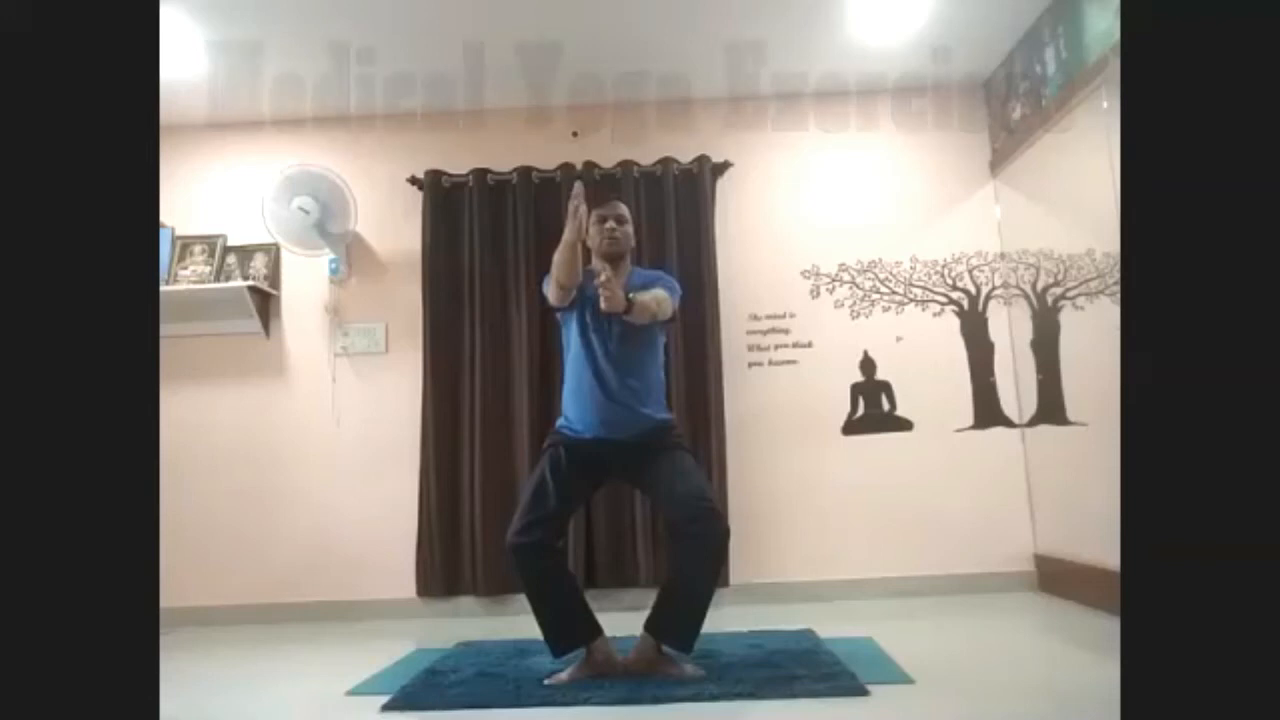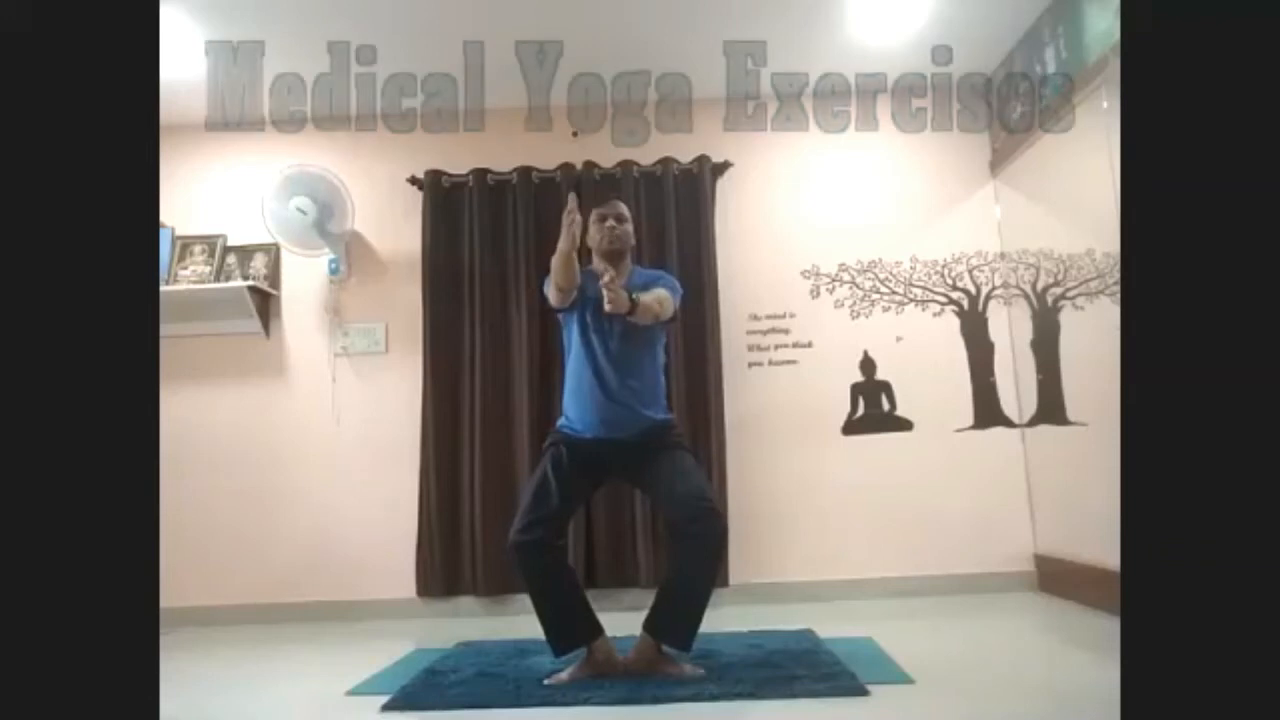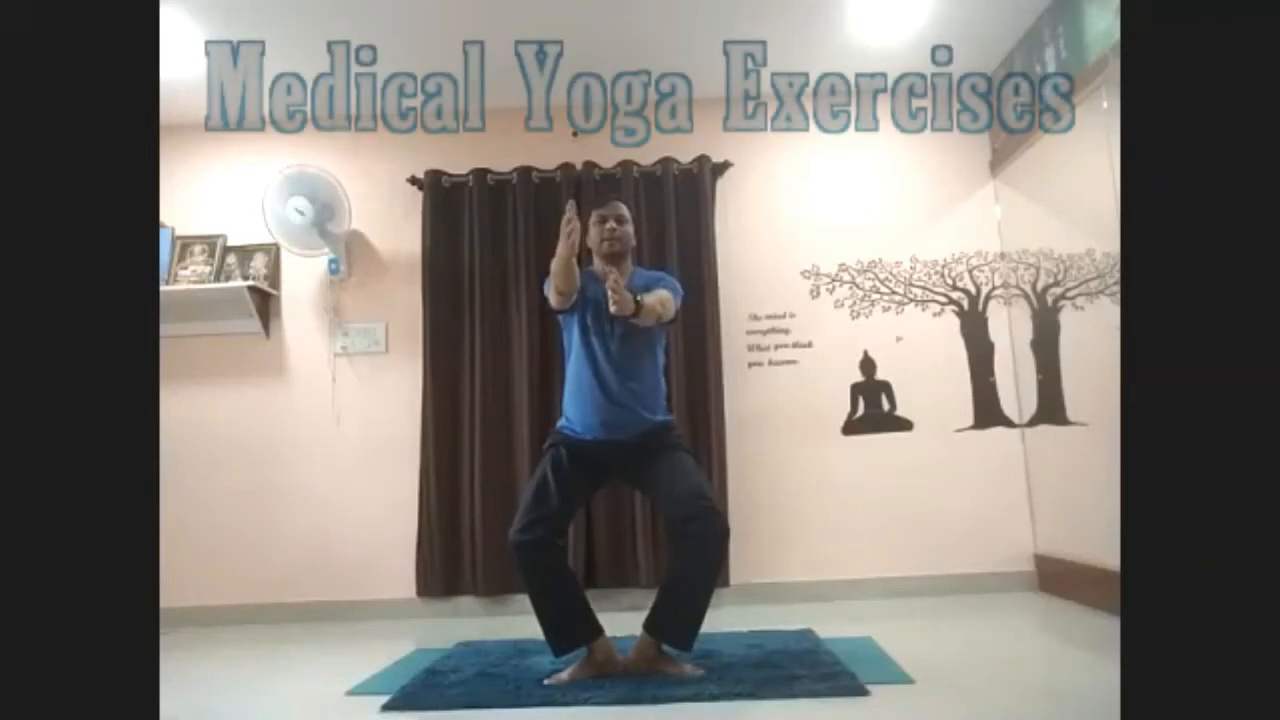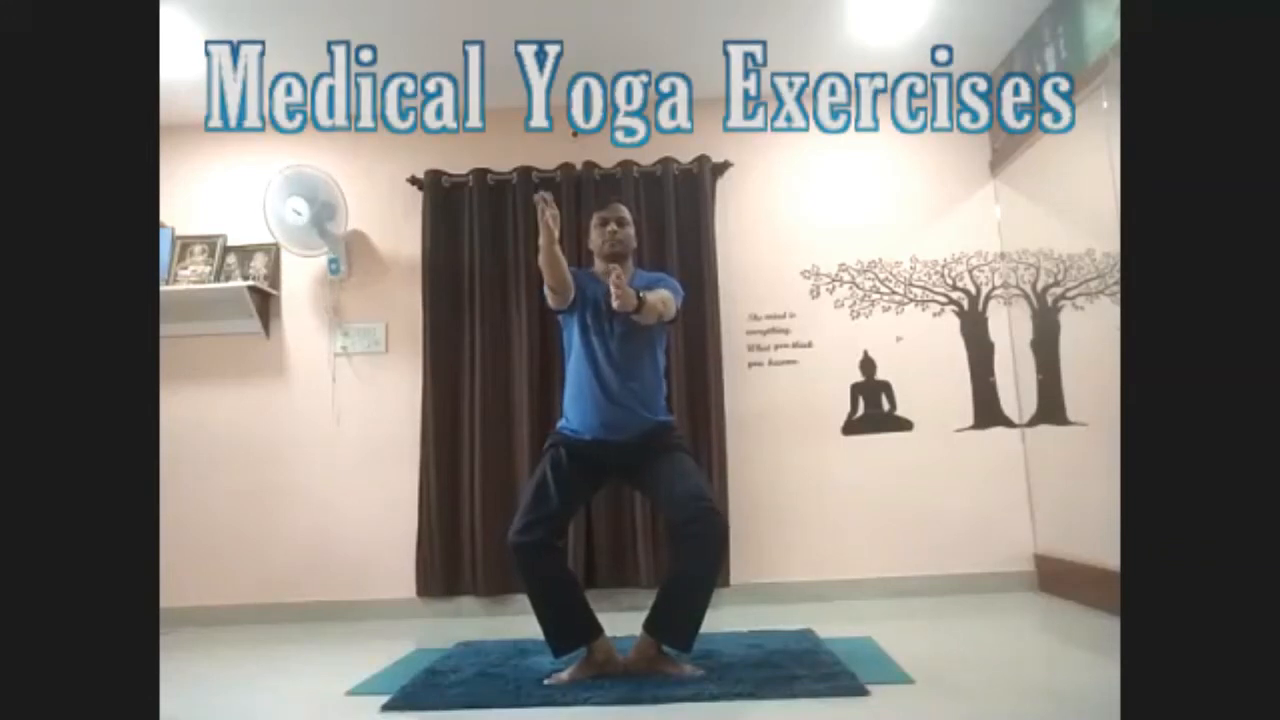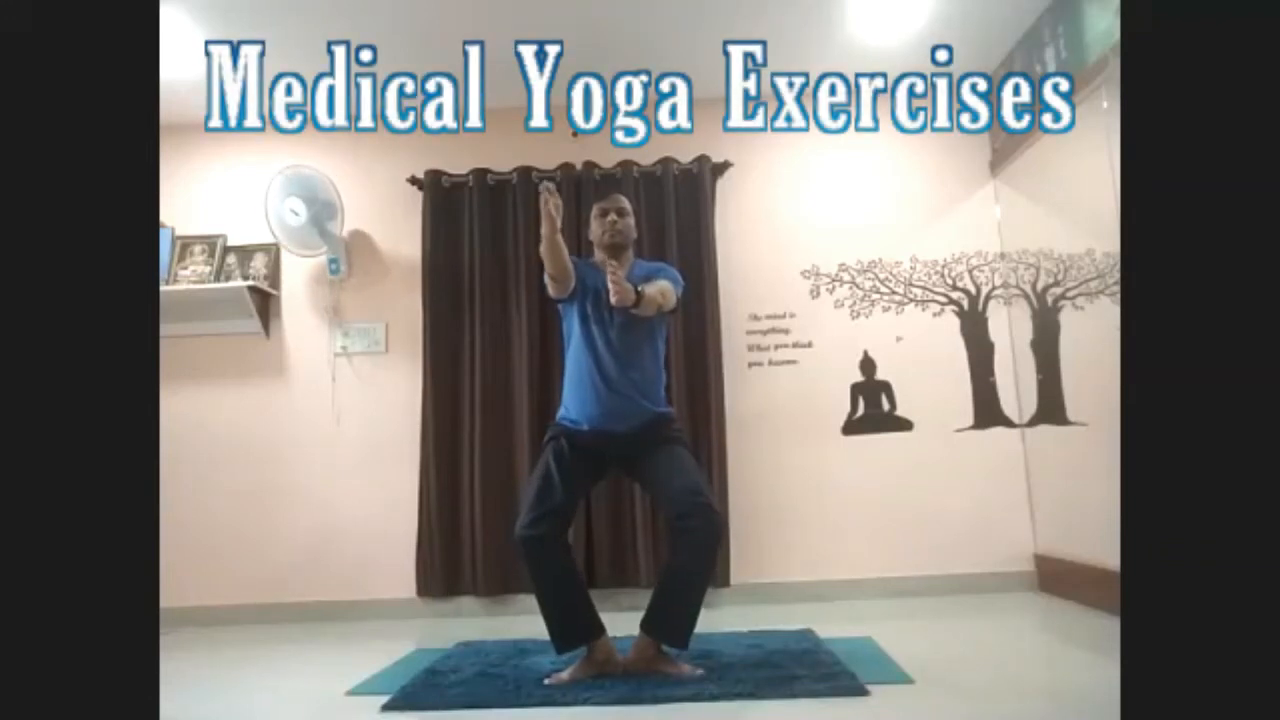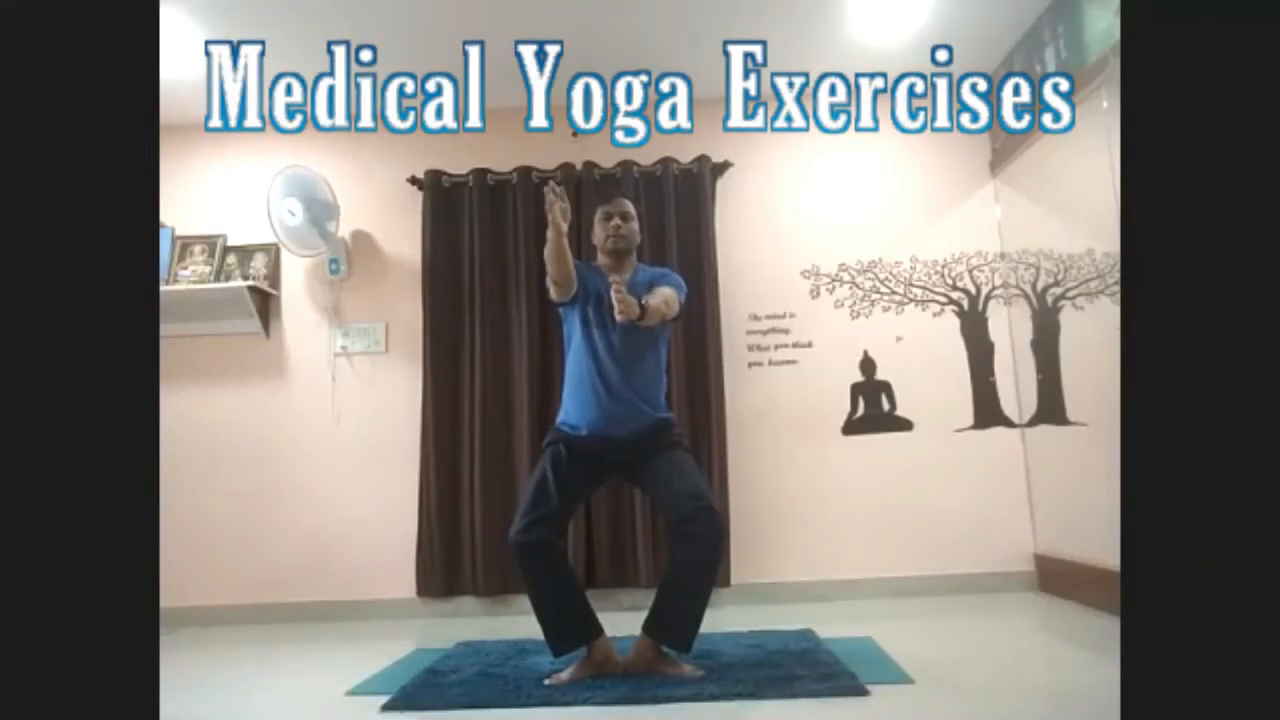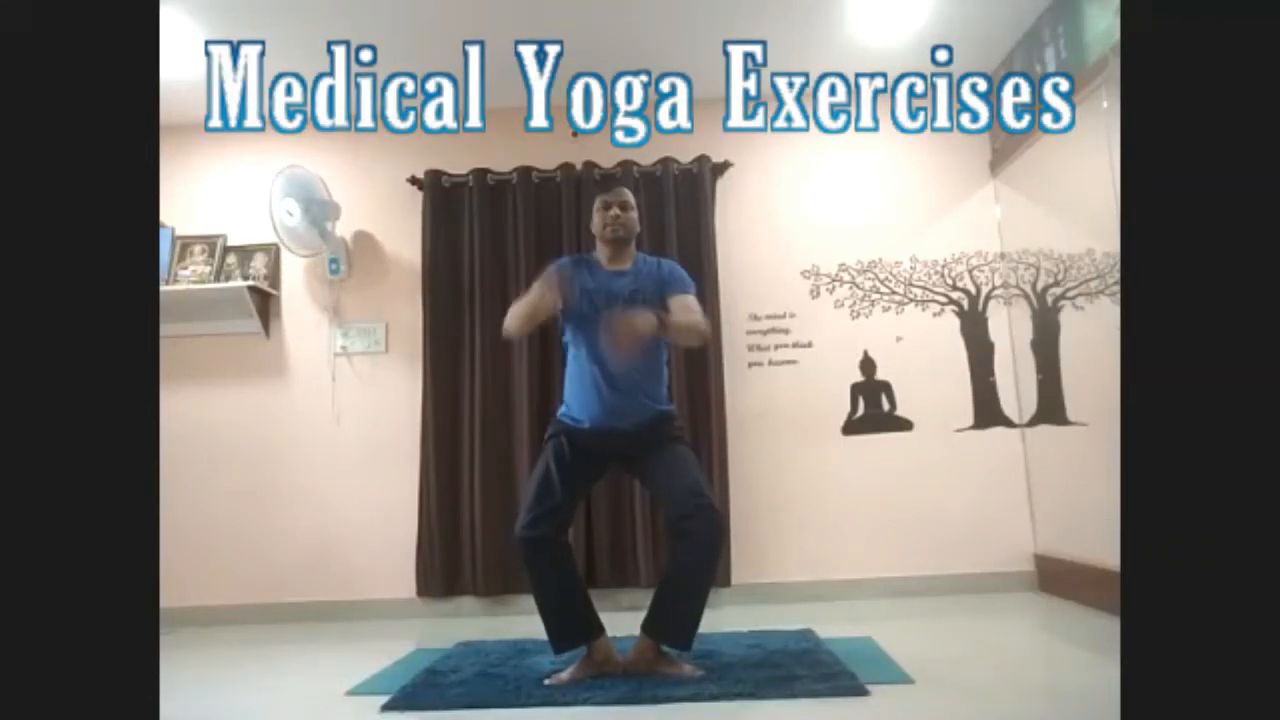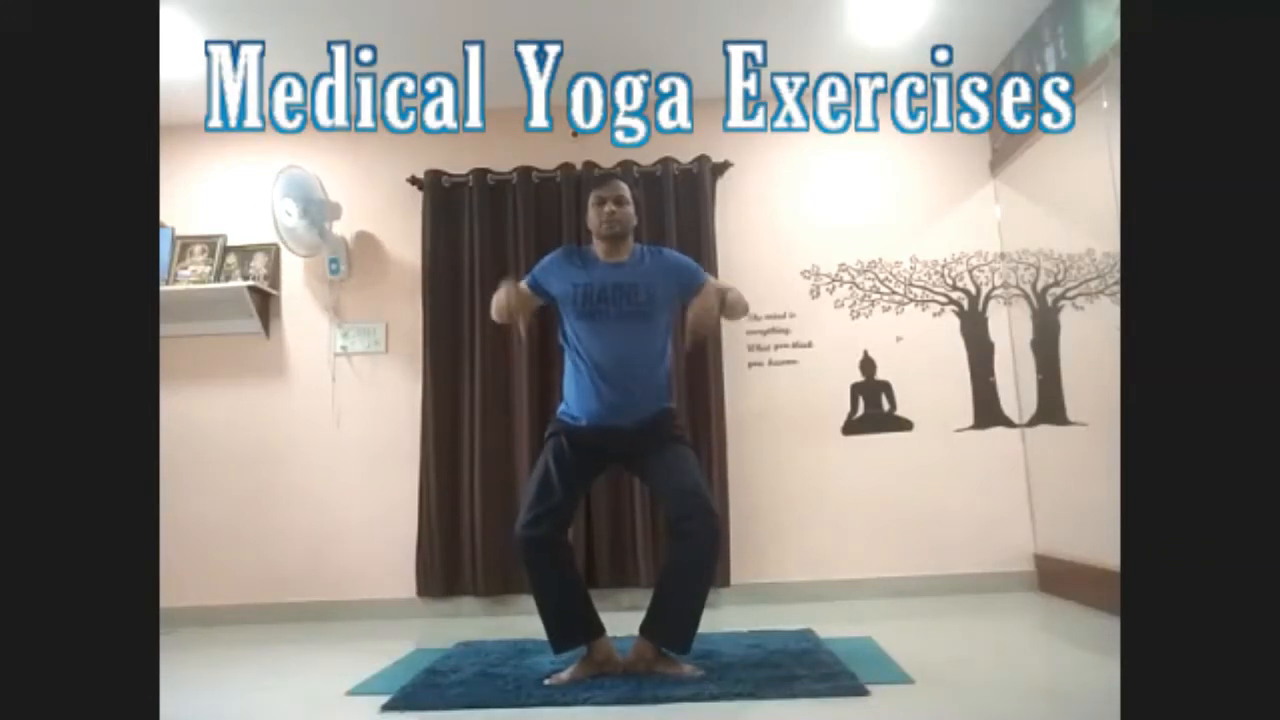
dt=0.4s
person 1, frame 1
left shoulder: (658, 283)
right shoulder: (569, 285)
left elbow: (655, 307)
right elbow: (560, 286)
left wrist: (624, 303)
right wrist: (571, 232)
left hip: (650, 435)
right hip: (577, 438)
left knee: (706, 527)
right knee: (526, 540)
left ankle: (653, 648)
right ankle: (594, 650)
person 1, frame 2
left shoulder: (659, 281)
right shoulder: (573, 284)
left elbow: (657, 307)
right elbow: (560, 288)
left wrist: (627, 304)
right wrist: (565, 242)
left hip: (650, 434)
right hip: (578, 436)
left knee: (705, 526)
right knee: (528, 538)
left ankle: (653, 647)
right ankle: (595, 649)
person 1, frame 3
left shoulder: (659, 282)
right shoulder: (573, 285)
left elbow: (659, 308)
right elbow: (561, 289)
left wrist: (631, 305)
right wrist: (564, 248)
left hip: (650, 434)
right hip: (577, 437)
left knee: (707, 526)
right knee: (527, 537)
left ankle: (653, 646)
right ankle: (595, 649)
person 1, frame 4
left shoulder: (660, 284)
right shoulder: (575, 285)
left elbow: (661, 308)
right elbow: (555, 285)
left wrist: (634, 302)
right wrist: (548, 238)
left hip: (651, 436)
right hip: (578, 439)
left knee: (706, 526)
right knee: (527, 538)
left ankle: (653, 647)
right ankle: (594, 650)
person 1, frame 5
left shoulder: (660, 273)
right shoulder: (574, 276)
left elbow: (659, 299)
right elbow: (556, 273)
left wrist: (632, 296)
right wrist: (550, 227)
left hip: (649, 427)
right hip: (577, 430)
left knee: (701, 520)
right knee: (535, 532)
left ankle: (650, 646)
right ankle: (596, 648)
person 1, frame 6
left shoulder: (664, 280)
right shoulder: (577, 281)
left elbow: (663, 307)
right elbow: (558, 276)
left wrist: (638, 309)
right wrist: (556, 229)
left hip: (651, 434)
right hip: (576, 436)
left knee: (703, 524)
right knee: (528, 537)
left ankle: (652, 647)
right ankle: (595, 649)
person 1, frame 7
left shoulder: (666, 273)
right shoulder: (569, 272)
left elbow: (697, 328)
right elbow: (513, 326)
left wrist: (655, 323)
right wrist: (538, 299)
left hip: (652, 426)
right hip: (578, 428)
left knee: (702, 522)
right knee: (534, 531)
left ankle: (652, 646)
right ankle: (595, 648)
person 1, frame 8
left shoulder: (668, 266)
right shoulder: (561, 267)
left elbow: (736, 302)
right elbow: (504, 311)
left wrist: (716, 299)
right wrist: (505, 297)
left hip: (653, 424)
right hip: (577, 427)
left knee: (699, 524)
right knee: (534, 531)
left ankle: (652, 647)
right ankle: (595, 648)
